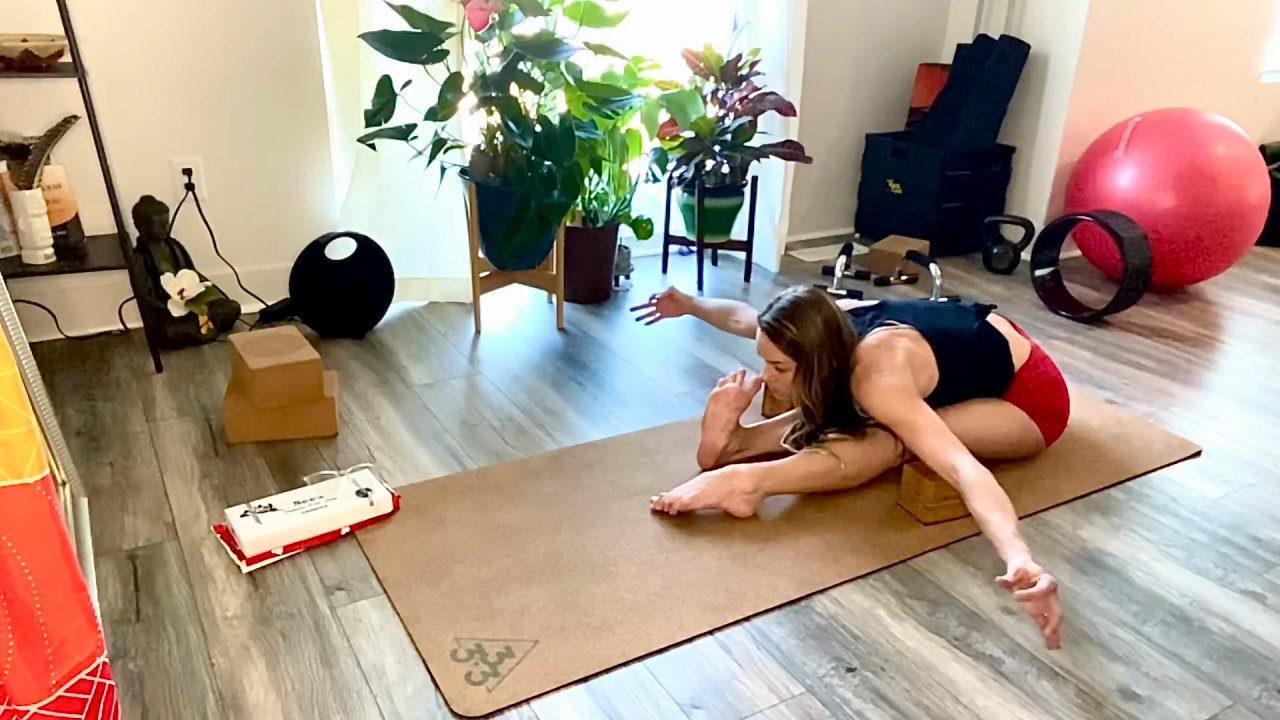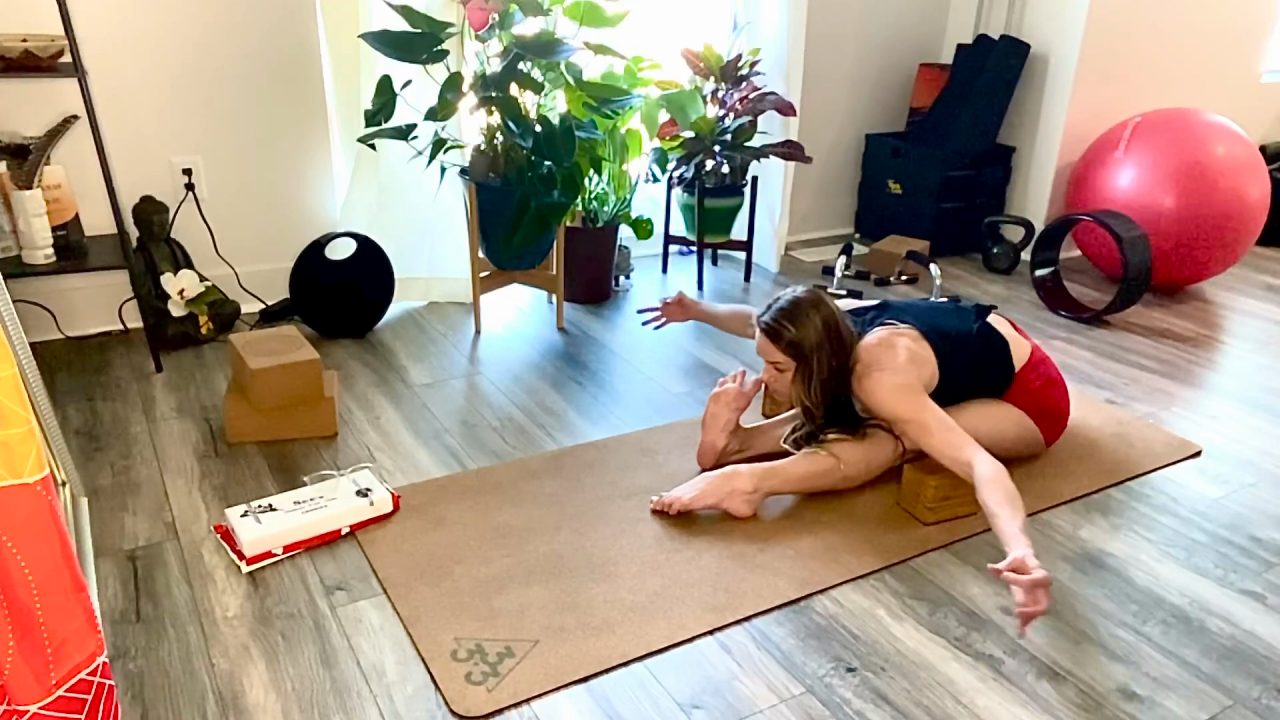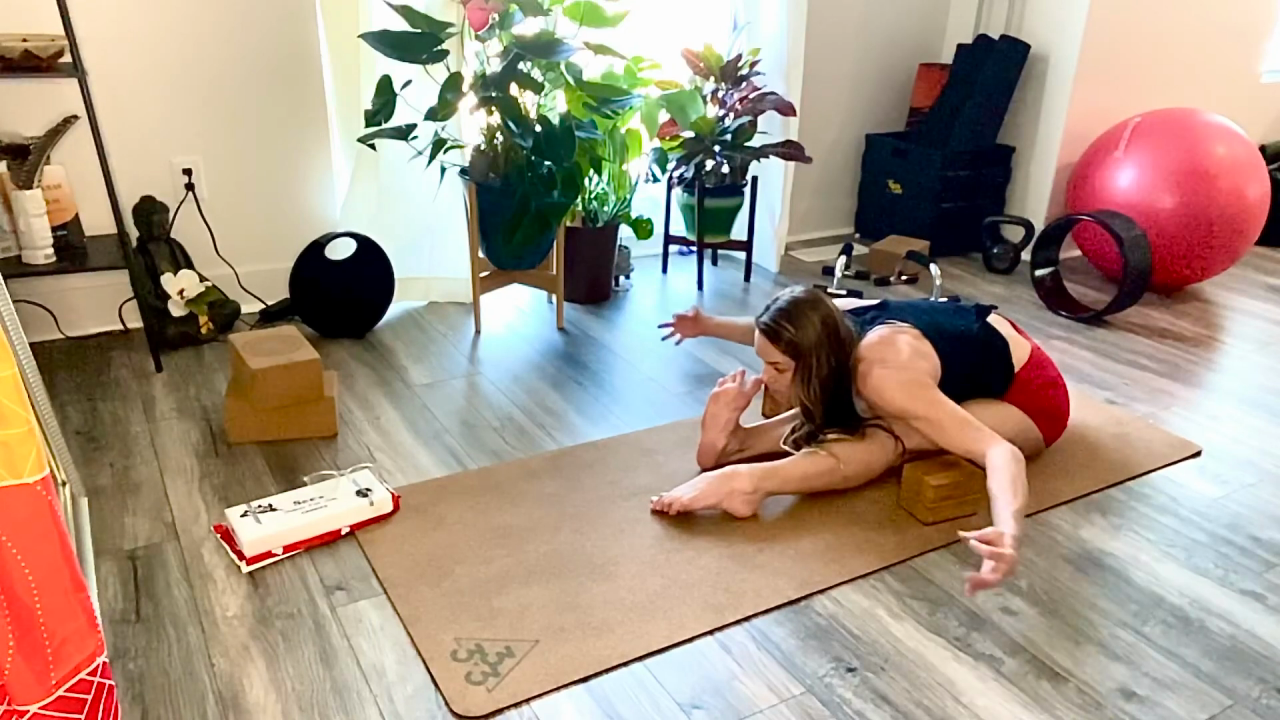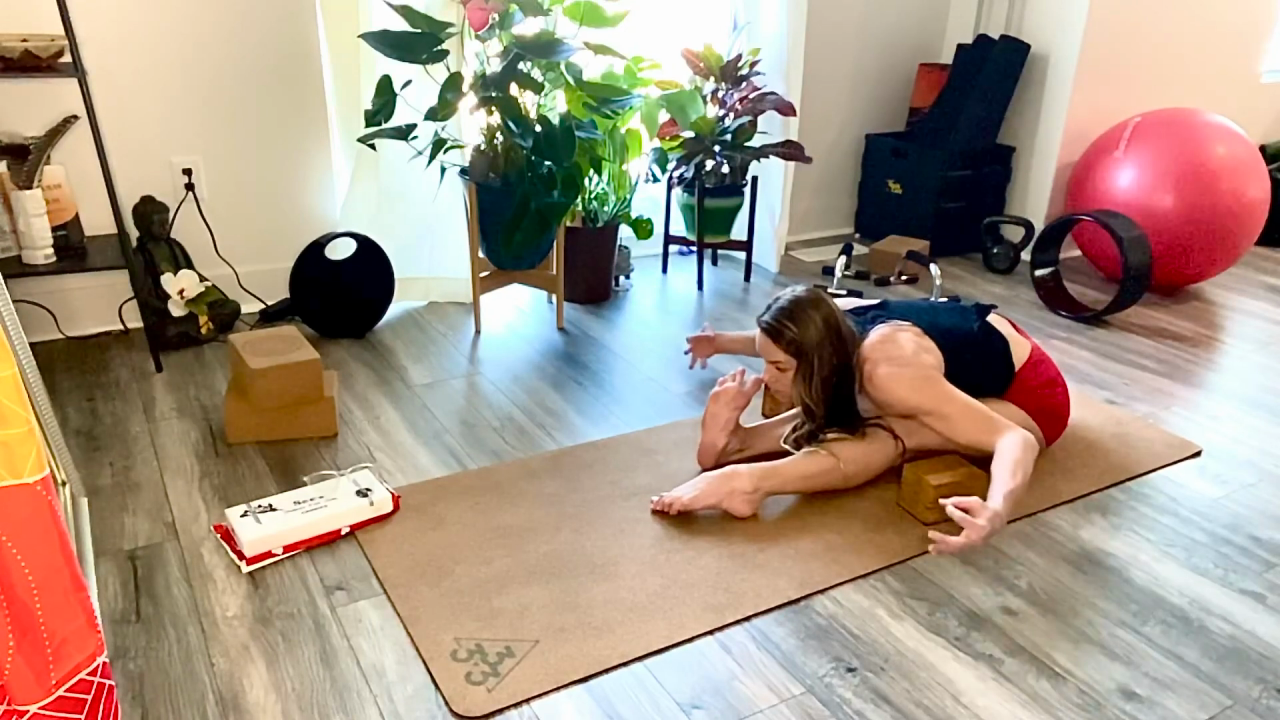
dt=0.4s
person 1, frame 1
left shoulder: (876, 378)
right shoulder: (829, 327)
left elbow: (965, 469)
right elbow: (743, 316)
left wrist: (1019, 559)
right wrist: (688, 304)
left hip: (1030, 395)
left knee: (893, 440)
person 1, frame 2
left shoulder: (877, 377)
right shoulder: (830, 326)
left elbow: (981, 464)
right elbow: (758, 323)
left wrist: (1020, 552)
right wrist: (697, 311)
left hip: (1030, 396)
left knee: (894, 439)
person 1, frame 3
left shoulder: (881, 375)
right shoulder: (831, 323)
left elbow: (1001, 452)
right elbow: (782, 337)
left wrist: (1008, 534)
right wrist: (711, 326)
left hip: (1030, 397)
left knee: (894, 437)
person 1, frame 4
left shoulder: (886, 373)
right shoulder: (834, 323)
left elbow: (1016, 441)
right elbow: (785, 342)
left wrist: (994, 512)
right wrist: (723, 343)
left hip: (1031, 396)
left knee: (895, 435)
